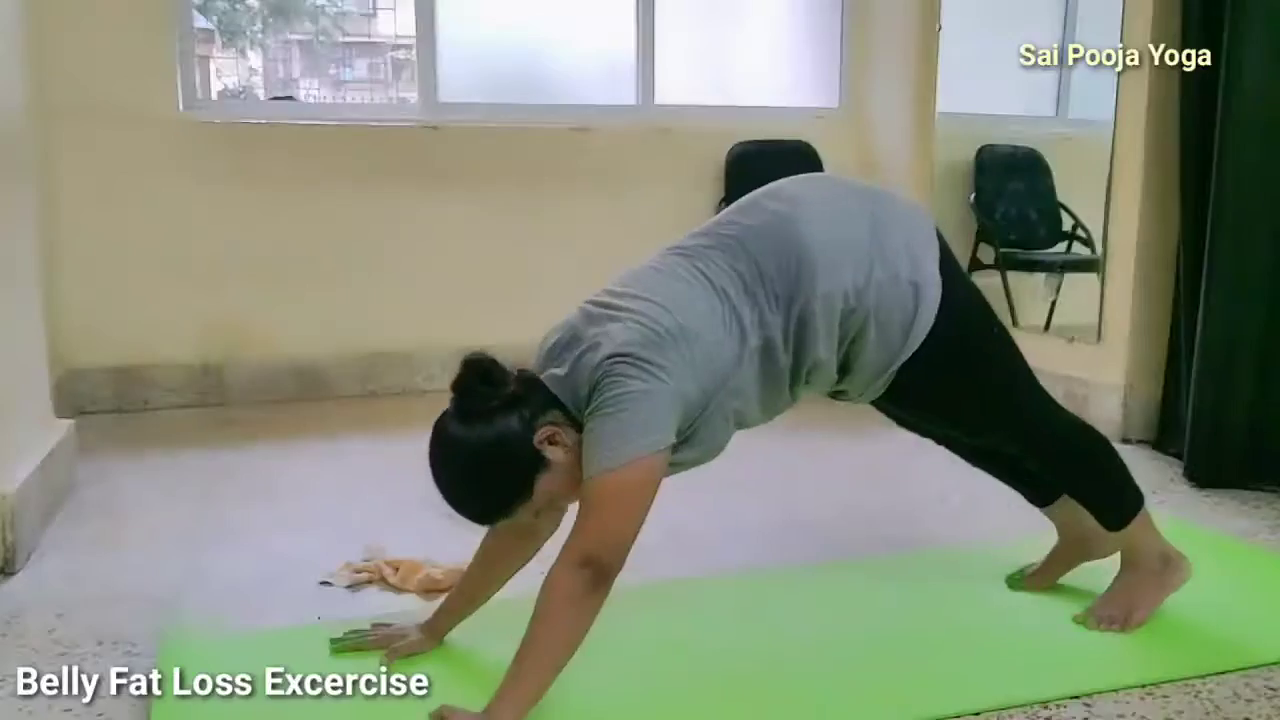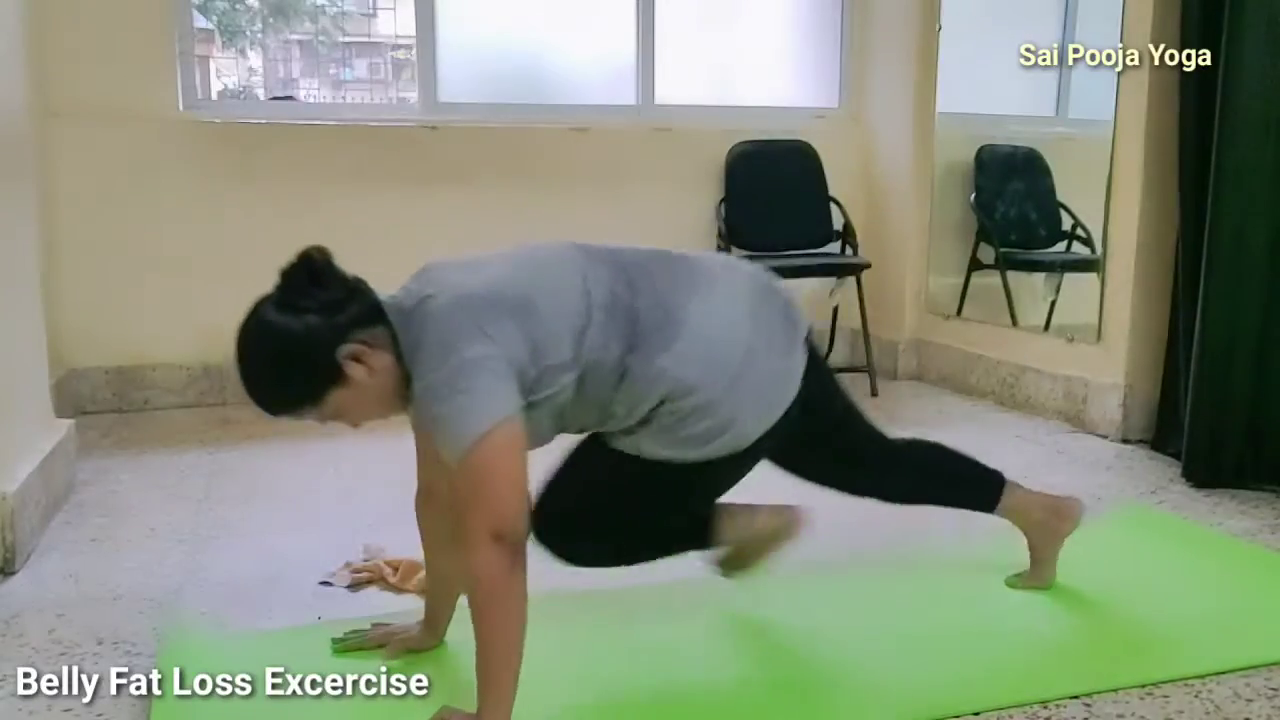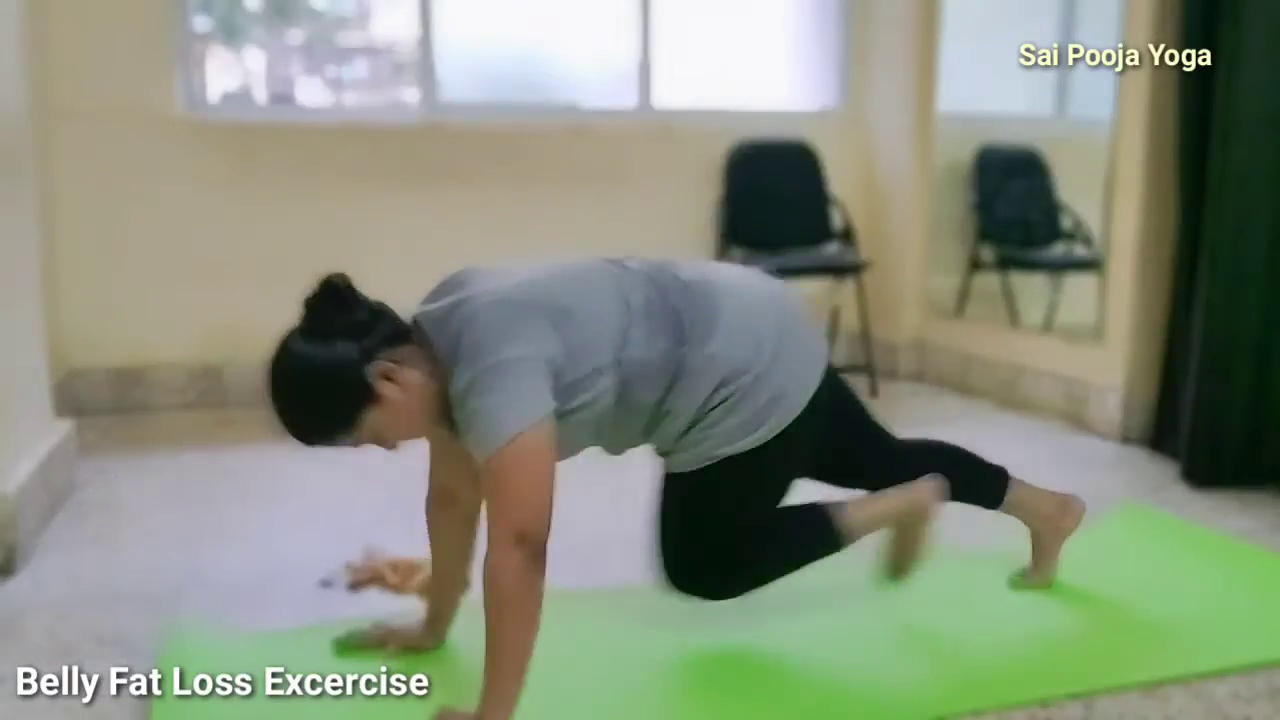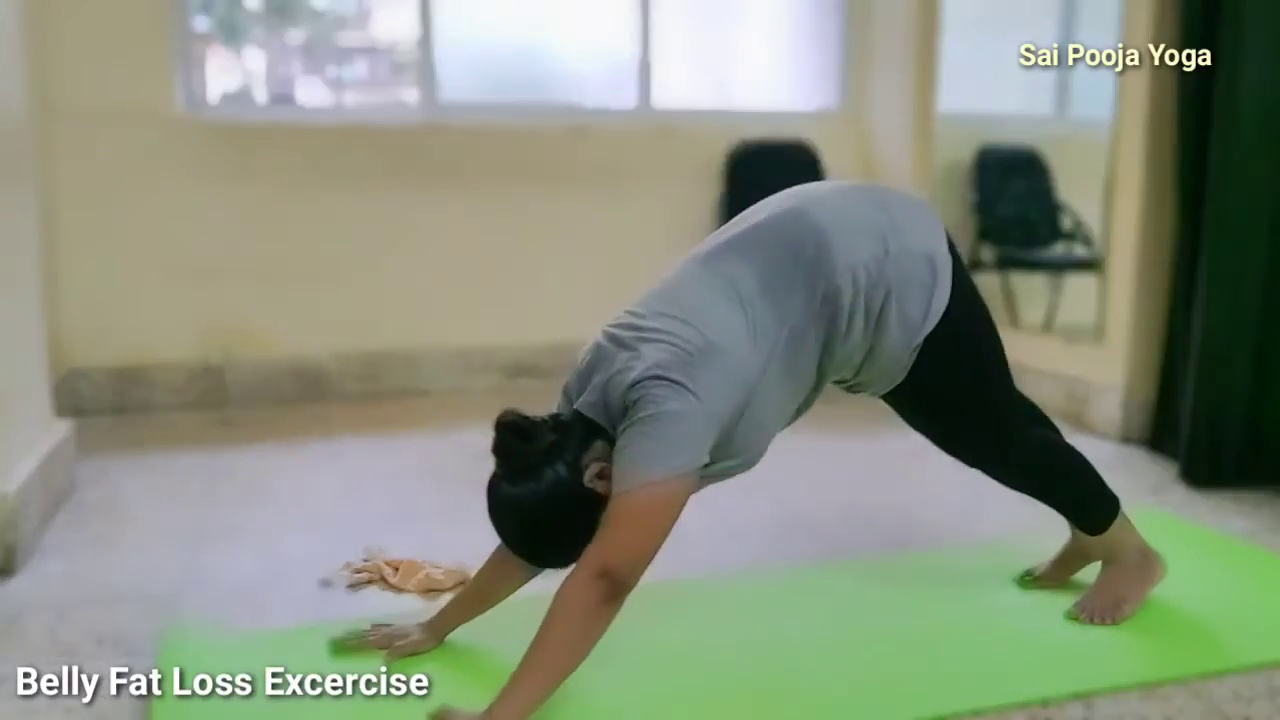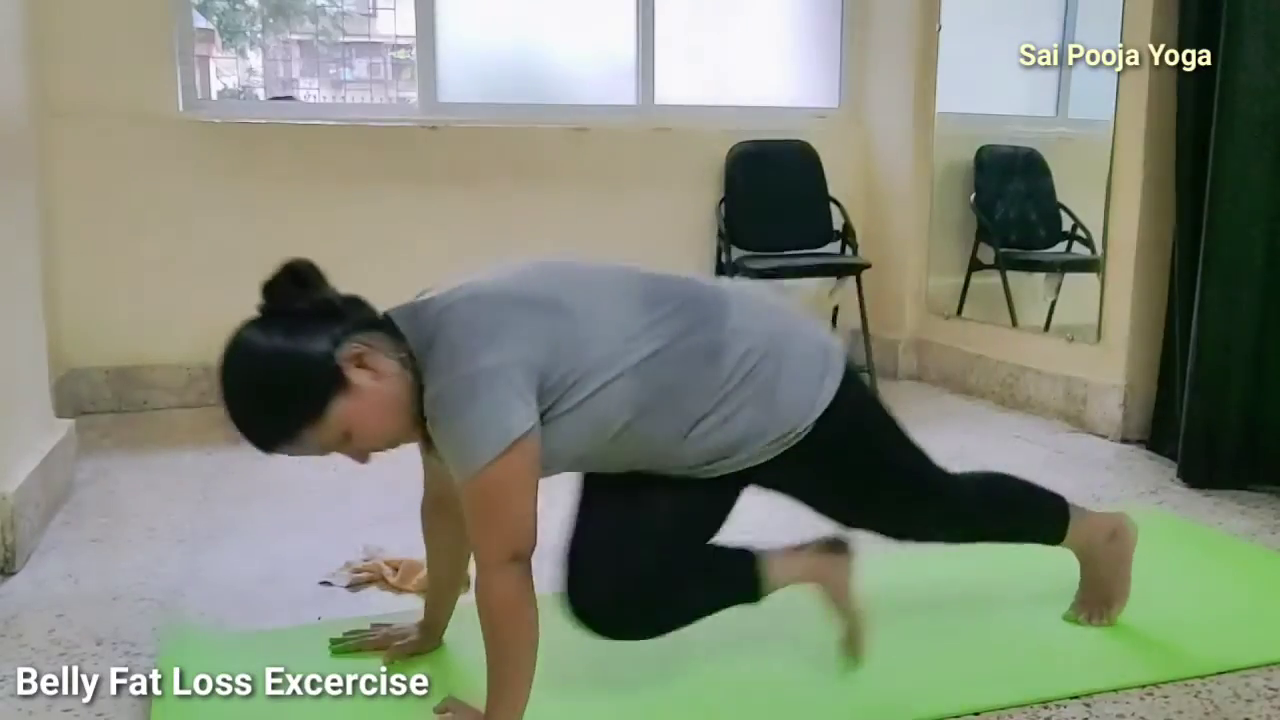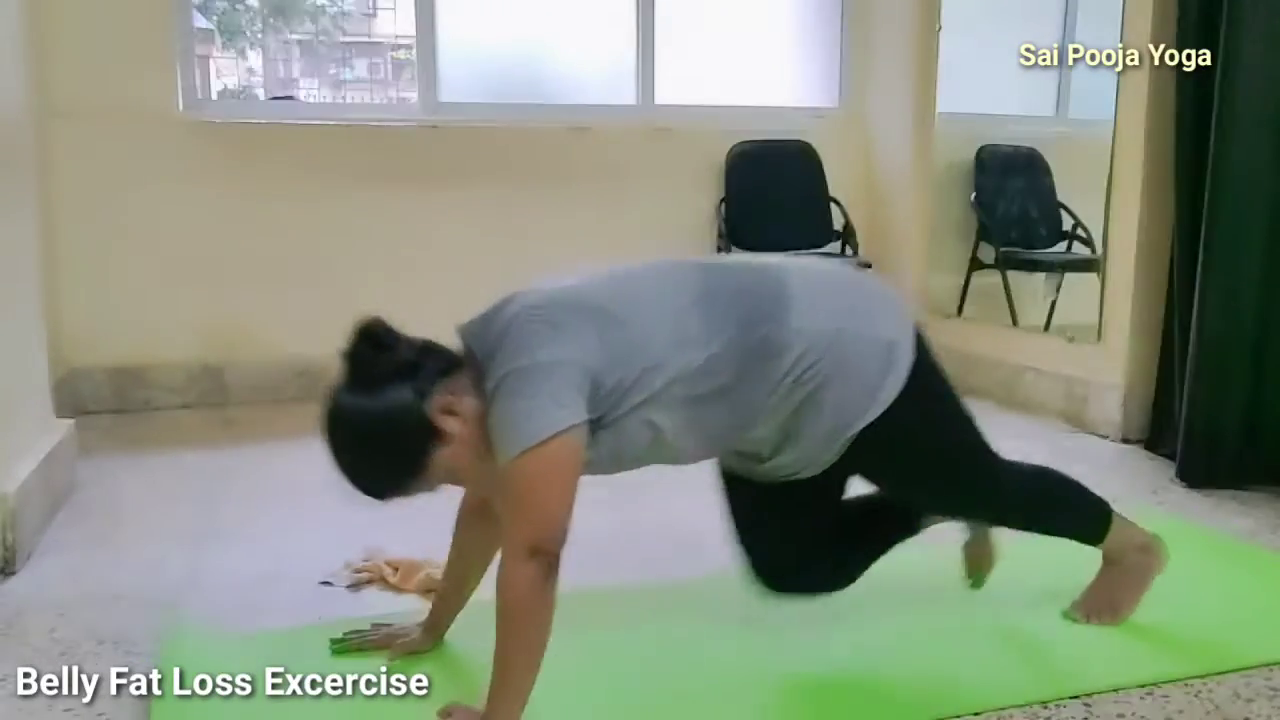
dt=0.7s
person 1, frame 1
left shoulder: (627, 393)
right shoulder: (550, 386)
left elbow: (587, 567)
right elbow: (525, 527)
right wrist: (433, 627)
left hip: (876, 277)
right hip: (812, 240)
left knee: (1018, 419)
right knee: (960, 424)
left ankle: (1153, 556)
right ankle: (1080, 529)
person 1, frame 2
left shoulder: (452, 363)
right shoulder: (418, 317)
left elbow: (494, 543)
right elbow: (442, 493)
right wrist: (431, 624)
left hip: (716, 386)
right hip: (742, 320)
left knee: (568, 528)
right knee: (867, 460)
left ankle: (741, 524)
right ankle: (1043, 511)
person 1, frame 3
left shoulder: (489, 367)
right shoulder: (435, 340)
left elbow: (519, 544)
right elbow: (452, 497)
right wrist: (431, 625)
left hip: (746, 374)
right hip: (750, 333)
left knee: (702, 566)
right knee: (876, 456)
left ankle: (898, 508)
right ankle: (1048, 509)
person 1, frame 4
left shoulder: (663, 413)
right shoulder: (585, 416)
left elbow: (603, 582)
right elbow: (541, 535)
right wrist: (435, 626)
left hip: (889, 268)
right hip: (822, 243)
left knee: (994, 429)
right knee: (976, 425)
left ankle: (1130, 553)
right ankle: (1087, 535)
person 1, frame 5
left shoulder: (470, 367)
right shoulder: (416, 355)
left elbow: (503, 562)
right elbow: (445, 508)
right wrist: (429, 630)
left hip: (771, 381)
right hip: (676, 430)
left knee: (923, 502)
right knee: (610, 599)
left ankle: (1096, 532)
right ankle: (806, 569)
person 1, frame 6
left shoulder: (528, 378)
right shoulder: (477, 374)
left elbow: (530, 558)
right elbow: (487, 509)
right wrist: (430, 629)
left hip: (839, 357)
right hip: (770, 380)
left knee: (976, 484)
right knee: (791, 567)
left ankle: (1130, 549)
right ankle: (948, 509)
